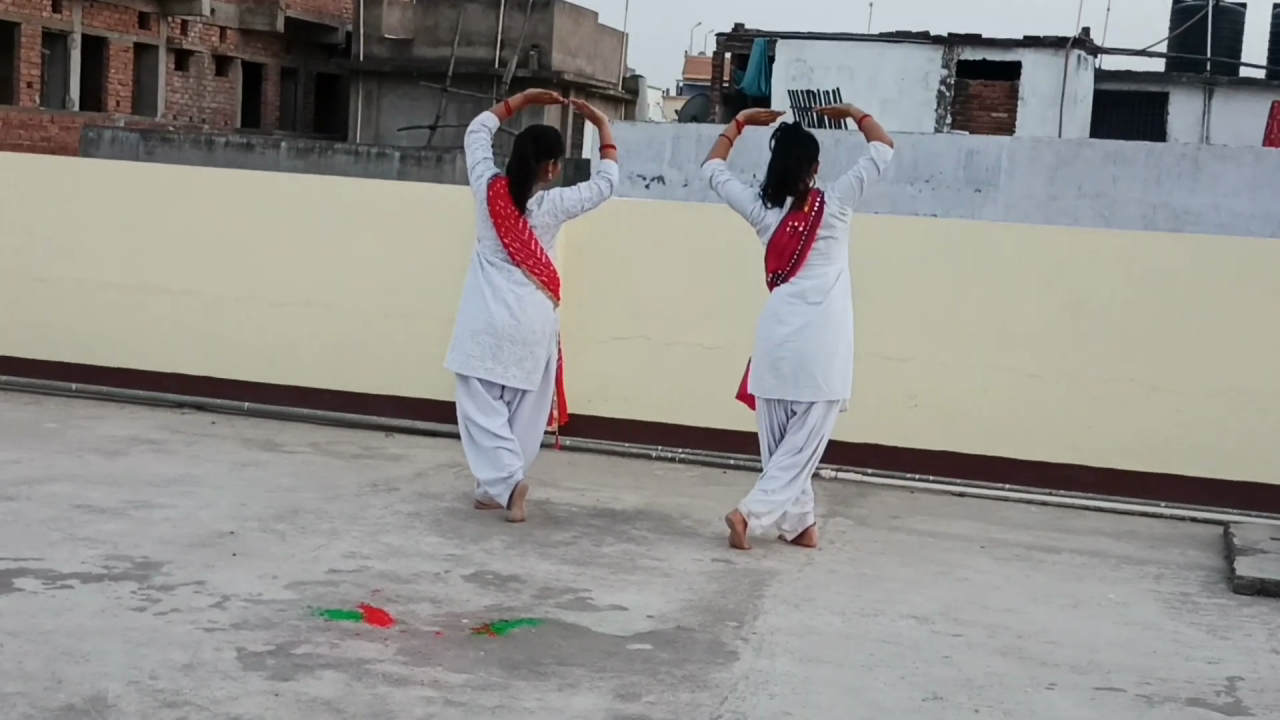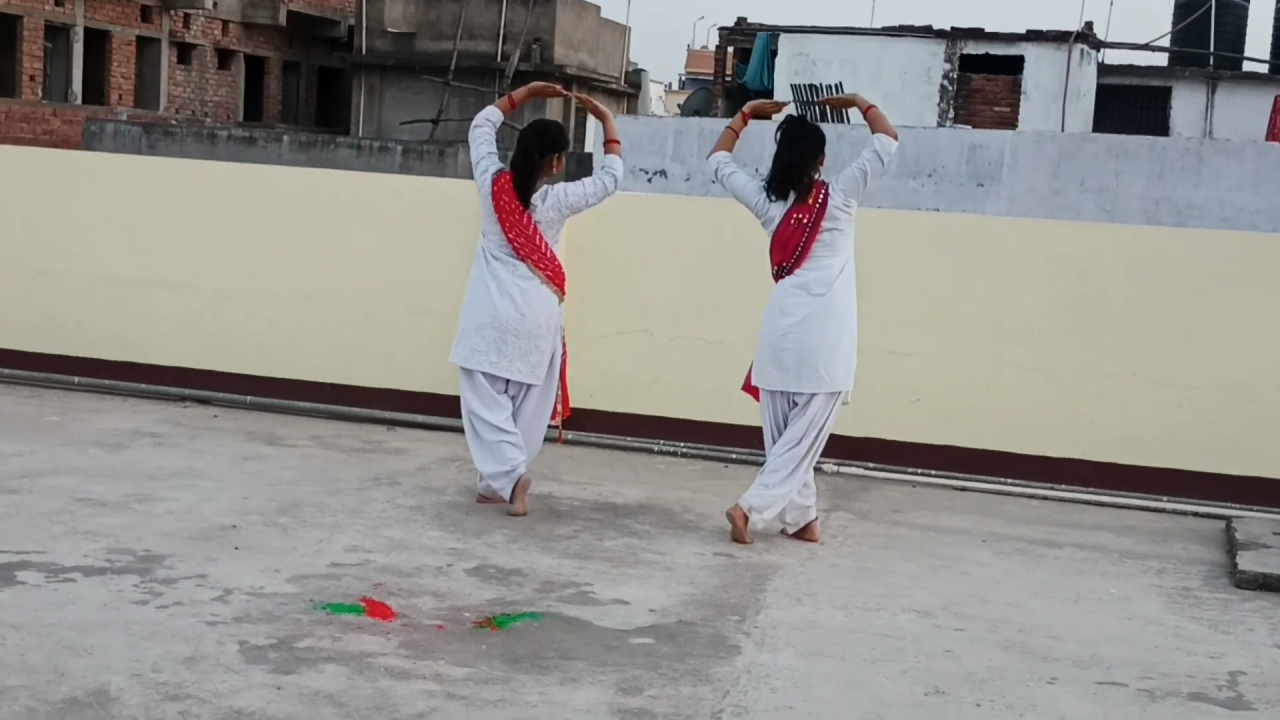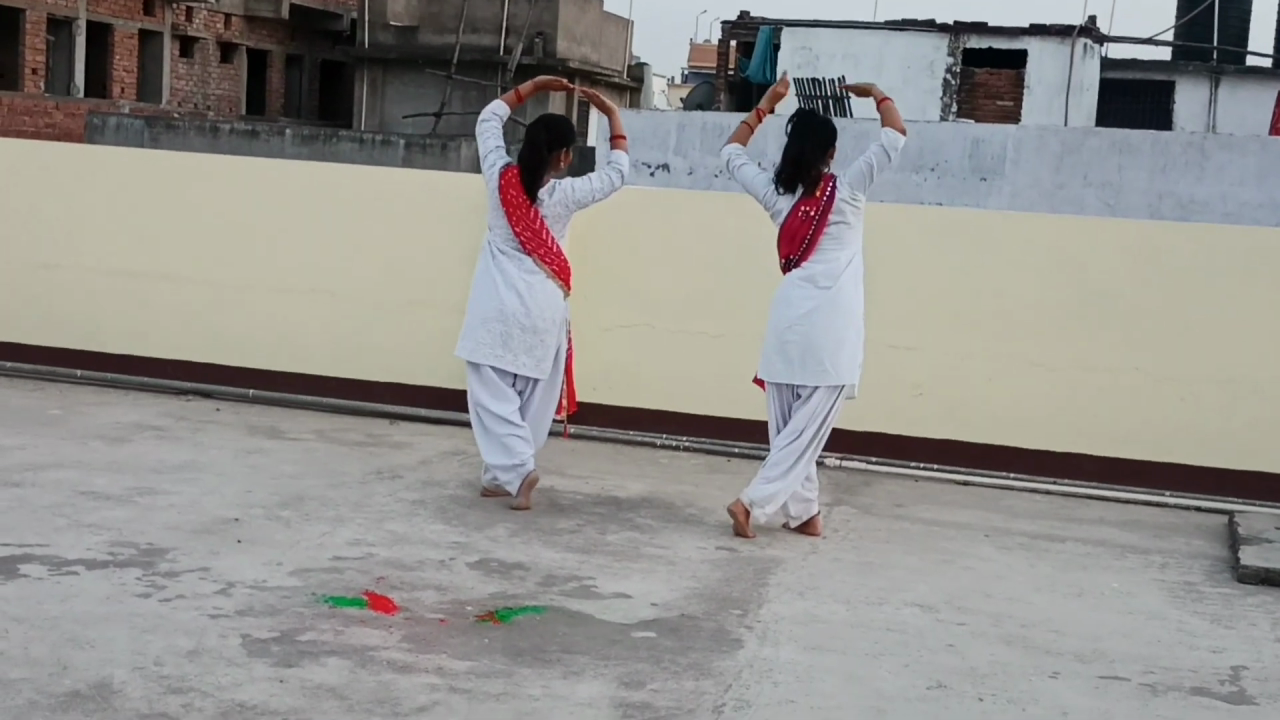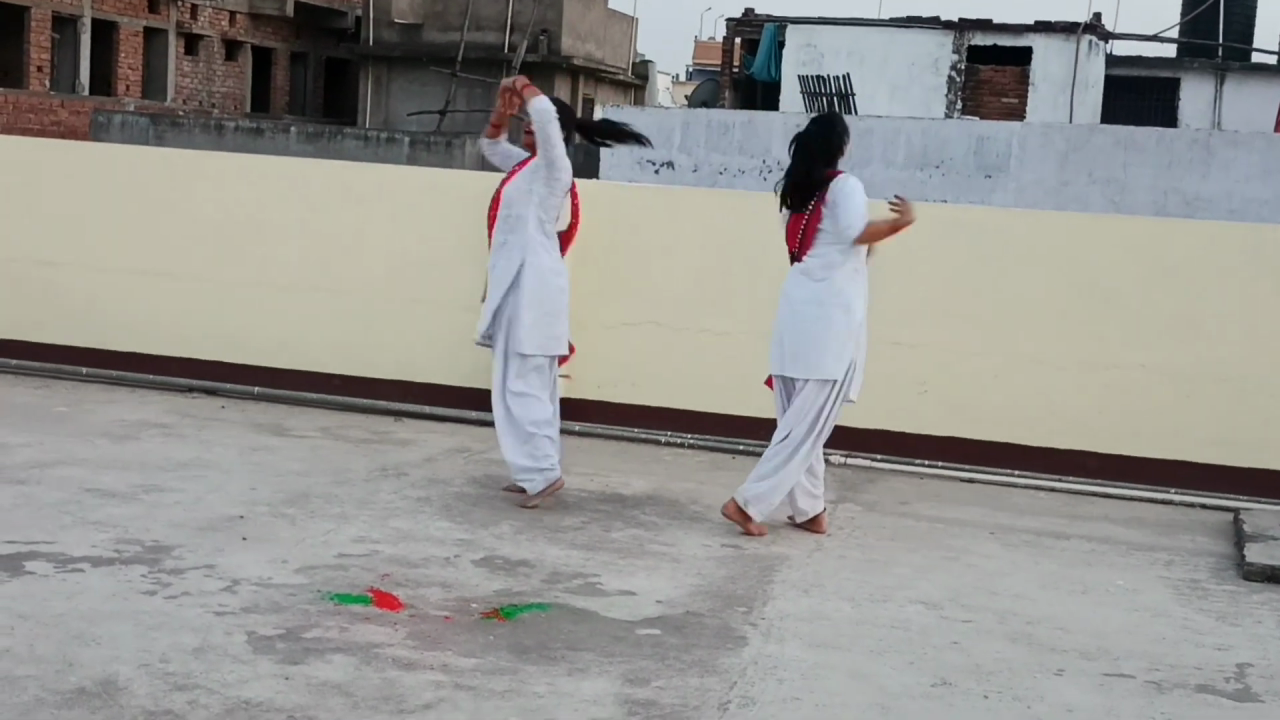
dt=0.4s
person 1, frame 1
left shoulder: (762, 209)
right shoulder: (835, 205)
left elbow: (713, 168)
right elbow: (883, 148)
left wrist: (739, 122)
right wrist: (853, 113)
left hip: (778, 336)
right hip: (823, 342)
left knee: (780, 441)
right knee: (805, 441)
left ankle: (798, 523)
right ankle: (751, 513)
person 1, frame 2
left shoulder: (767, 201)
right shoulder: (840, 197)
left elbow: (719, 160)
right elbow: (887, 140)
left wrist: (746, 113)
right wrist: (859, 102)
left hip: (783, 327)
right hip: (825, 332)
left knee: (784, 432)
right knee: (806, 432)
left ankle: (801, 517)
right ankle: (752, 506)
person 1, frame 3
left shoulder: (776, 193)
right shoulder: (847, 190)
left elbow: (731, 152)
right elbow: (895, 136)
left wrist: (765, 105)
right wrist: (876, 93)
left hip: (789, 319)
right hip: (830, 326)
left knee: (788, 426)
right knee: (808, 426)
left ankle: (802, 512)
right ankle: (753, 501)
person 1, frame 4
left shoulder: (798, 194)
right shoulder: (844, 187)
right elbow: (859, 232)
left wrist: (870, 239)
right wrist: (902, 219)
left hip: (799, 314)
right hip: (830, 318)
left knee: (802, 421)
right knee: (808, 422)
left ankle: (808, 509)
right ankle: (748, 501)
person 2, frame 1
left shoulder: (488, 188)
right shoulder: (553, 205)
left elbow: (477, 130)
right elbow: (605, 182)
left wrist: (522, 99)
right wrist: (603, 126)
left hip: (486, 319)
right hip: (532, 322)
left knee: (481, 405)
right knee: (524, 411)
left ankle: (504, 481)
right ankle: (498, 485)
person 2, frame 2
left shoulder: (492, 183)
right shoulder: (559, 200)
left elbow: (481, 125)
right elbow: (610, 176)
left wrist: (525, 93)
right wrist: (606, 120)
left hip: (491, 312)
right hip: (537, 315)
left knee: (485, 398)
right knee: (528, 405)
left ankle: (506, 475)
right ankle: (501, 480)
person 2, frame 3
left shoulder: (500, 177)
right shoulder: (567, 195)
left elbow: (488, 119)
right elbow: (617, 172)
left wrist: (532, 86)
right wrist: (612, 114)
left hip: (498, 307)
right hip: (543, 310)
left knee: (493, 392)
right knee: (534, 399)
left ankle: (515, 469)
right ankle: (504, 474)
person 2, frame 4
left shoulder: (553, 165)
right shoulder: (528, 164)
left elbow: (545, 116)
right elbow: (491, 146)
left wrist: (525, 89)
right wrist: (503, 109)
left hip: (531, 285)
right hip: (528, 286)
left knee: (520, 383)
right knee: (533, 383)
left ankle: (541, 471)
right ankle: (534, 470)
